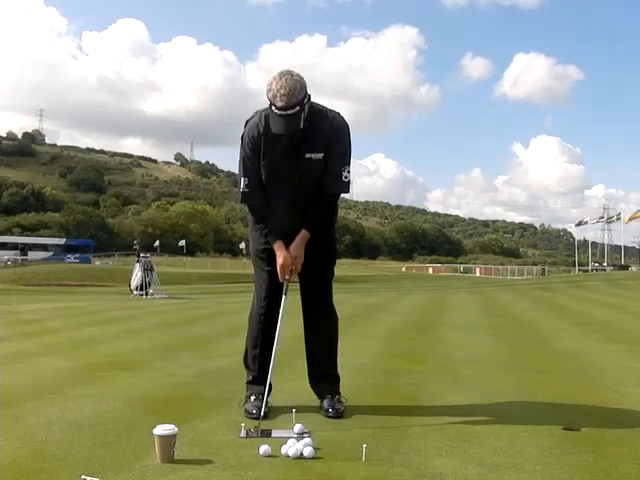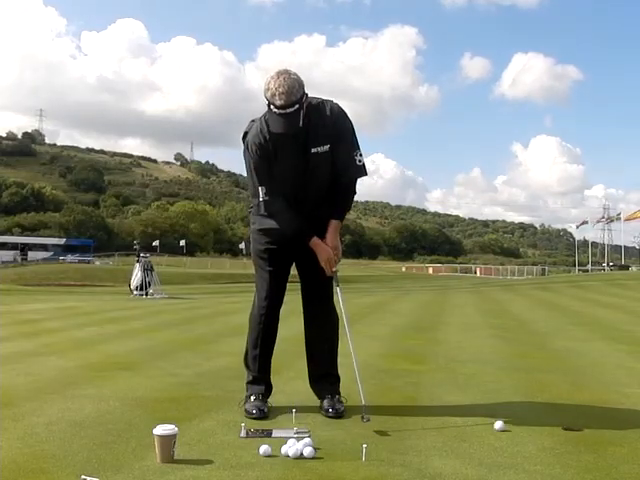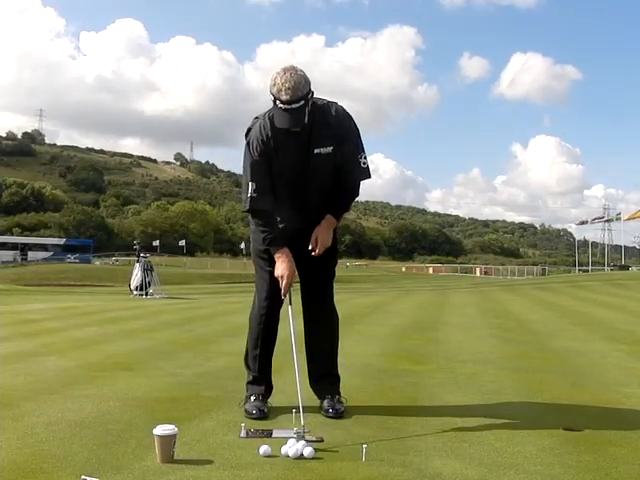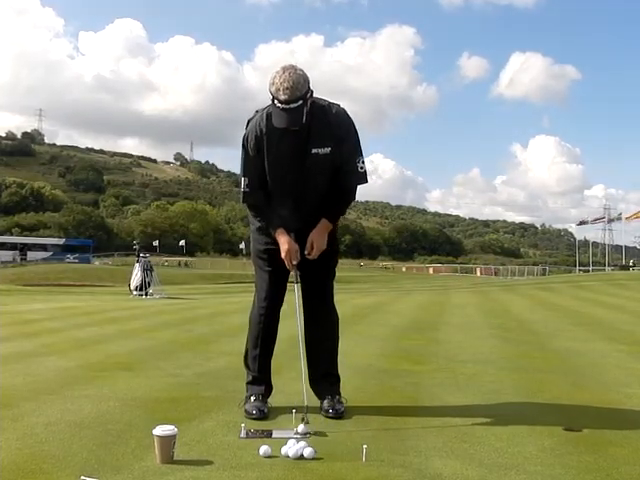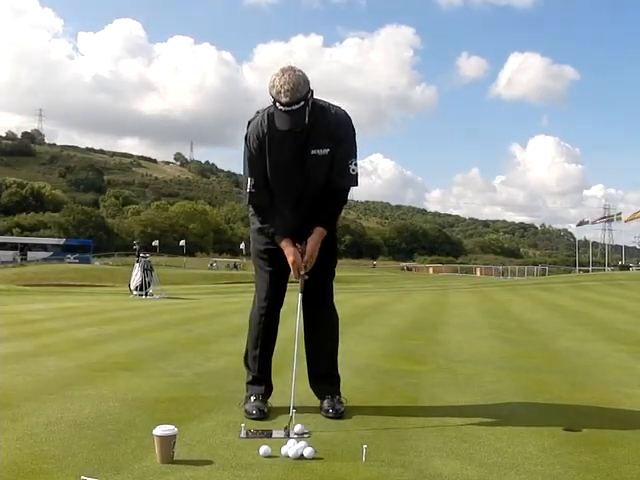
dt=1s
person 1, frame 1
left shoulder: (333, 126)
right shoulder: (255, 128)
left elbow: (331, 193)
right elbow: (252, 195)
left wrist: (301, 240)
right wrist: (278, 245)
left hip: (316, 228)
right hip: (268, 228)
left knee: (320, 304)
right knee: (265, 304)
left ankle: (328, 389)
right ankle: (256, 388)
person 1, frame 2
left shoulder: (333, 118)
right shoulder: (257, 135)
left elbow: (348, 177)
right elbow: (270, 202)
left wrist: (333, 228)
right wrist: (313, 243)
left hip: (321, 224)
right hip: (272, 226)
left knee: (321, 304)
right knee: (266, 303)
left ankle: (328, 389)
right ankle: (257, 389)
person 1, frame 3
left shoulder: (338, 121)
right shoulder: (261, 131)
left elbow: (351, 180)
right elbow: (257, 202)
left wrist: (330, 222)
right wrist: (280, 254)
left hip: (320, 225)
right hip: (271, 228)
left knee: (322, 305)
right knee: (266, 304)
left ankle: (328, 389)
right ankle: (256, 389)
person 1, frame 4
left shoulder: (337, 121)
right shoulder: (258, 126)
left elbow: (348, 184)
right elbow: (252, 193)
left wrist: (324, 227)
right wrist: (280, 235)
left hip: (320, 226)
right hip: (270, 227)
left knee: (321, 306)
right knee: (266, 304)
left ankle: (329, 390)
right ankle: (257, 389)
person 1, frame 5
left shoulder: (337, 123)
right shoulder: (259, 128)
left elbow: (340, 189)
right elbow: (256, 197)
left wrist: (317, 236)
right wrist: (285, 244)
left hip: (320, 227)
right hip: (270, 228)
left knee: (321, 304)
right knee: (266, 304)
left ankle: (328, 389)
right ankle: (257, 388)
